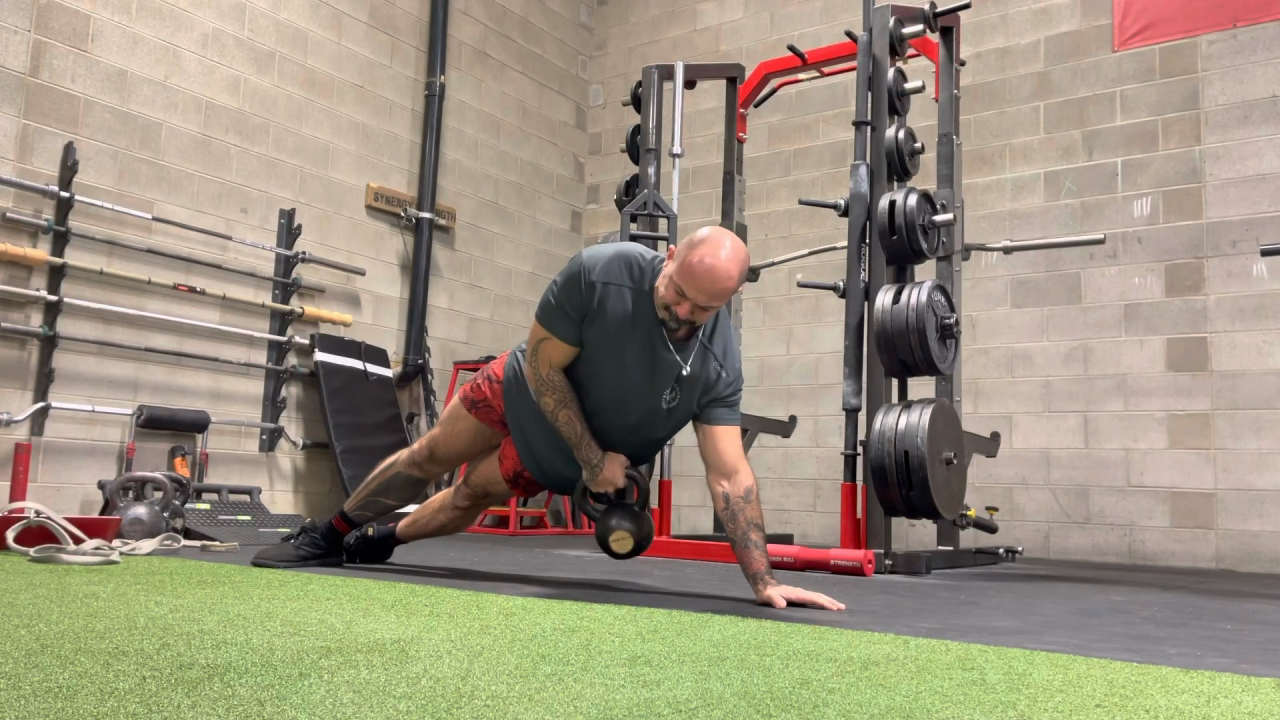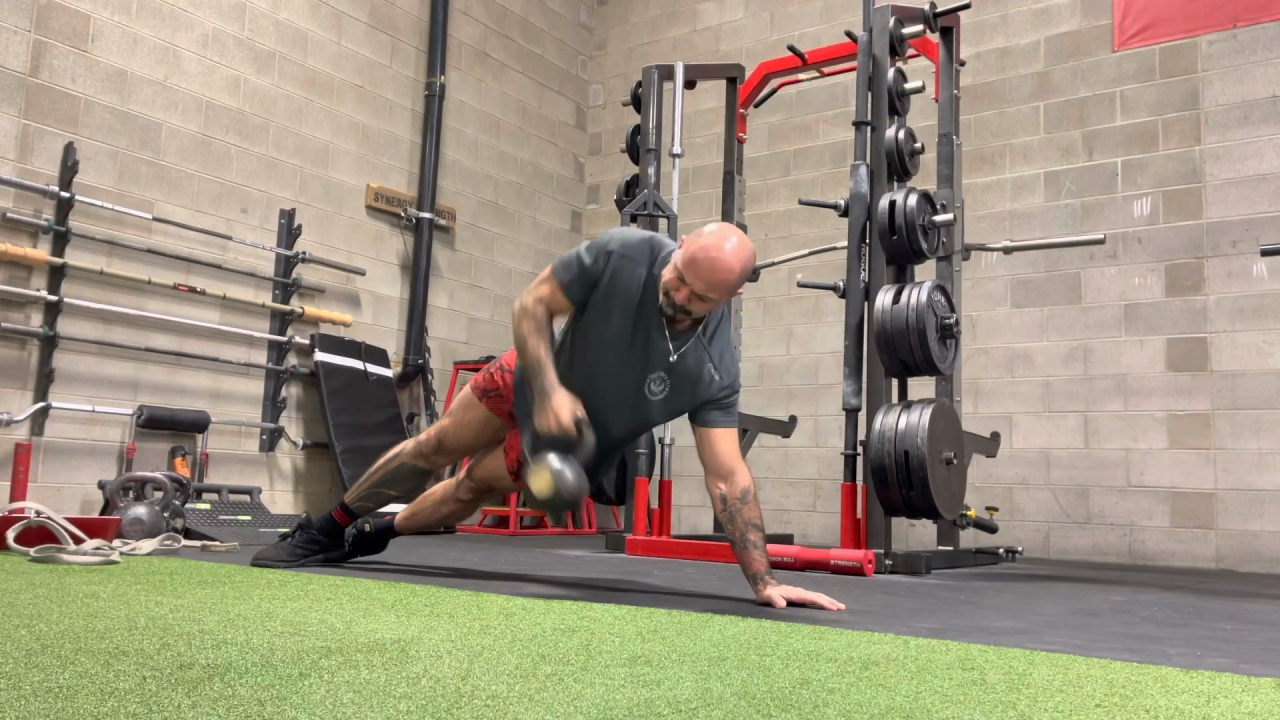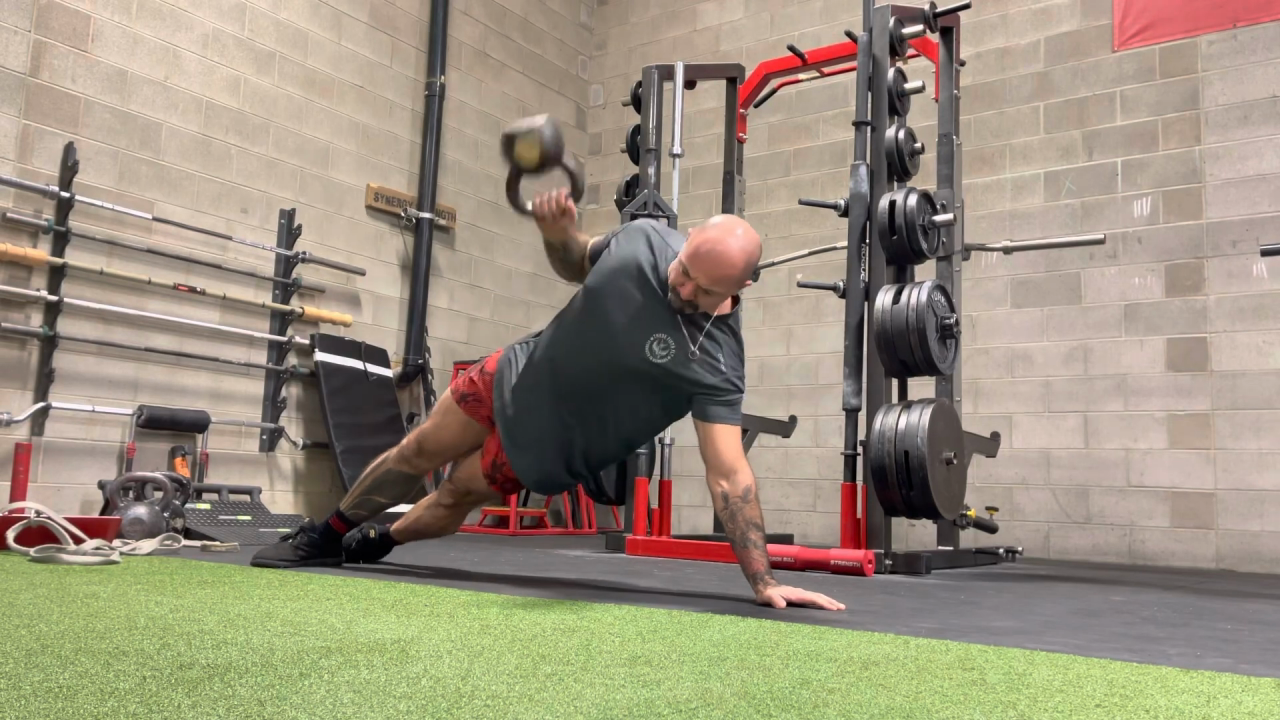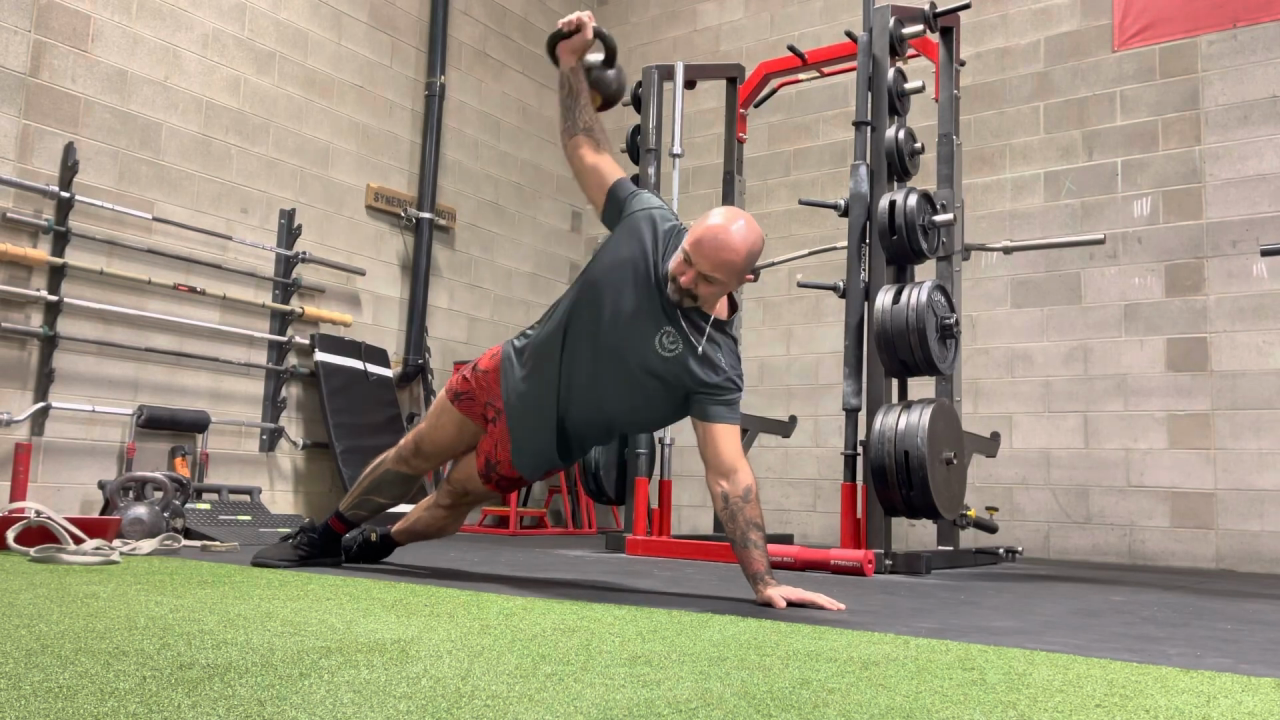
dt=0.3s
person 1, frame 1
left shoulder: (717, 362)
right shoulder: (597, 272)
left elbow: (729, 474)
right elbow: (543, 367)
left wrist: (763, 580)
right wrist: (594, 460)
right hip: (521, 390)
left knee: (472, 496)
right knee: (428, 458)
left ankle: (377, 541)
right ankle: (330, 534)
person 1, frame 2
left shoulder: (713, 367)
right shoulder: (630, 251)
left elbow: (727, 475)
right elbow: (532, 306)
left wrist: (763, 580)
right wrist: (549, 392)
left hip: (578, 436)
right hip: (528, 378)
left knee: (474, 486)
right knee: (433, 448)
left ankle: (373, 534)
right ankle: (327, 529)
person 1, frame 3
left shoulder: (717, 362)
right shoulder: (647, 240)
left elbow: (729, 475)
right elbow: (577, 266)
left wrist: (764, 581)
right wrist: (556, 232)
left hip: (543, 443)
right hip: (515, 375)
left knee: (457, 496)
right knee: (420, 450)
left ankle: (374, 541)
right ankle: (329, 534)
person 1, frame 4
left shoulder: (713, 362)
right shoulder: (650, 224)
left elbow: (728, 475)
right elbow: (585, 149)
left wrist: (764, 582)
right wrist: (572, 66)
left hip: (535, 436)
right hip: (511, 373)
left knee: (456, 497)
right knee: (416, 455)
left ankle: (370, 547)
right ankle: (326, 537)
